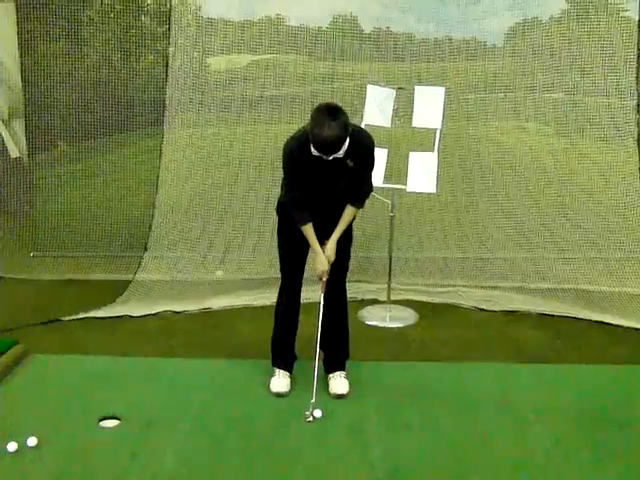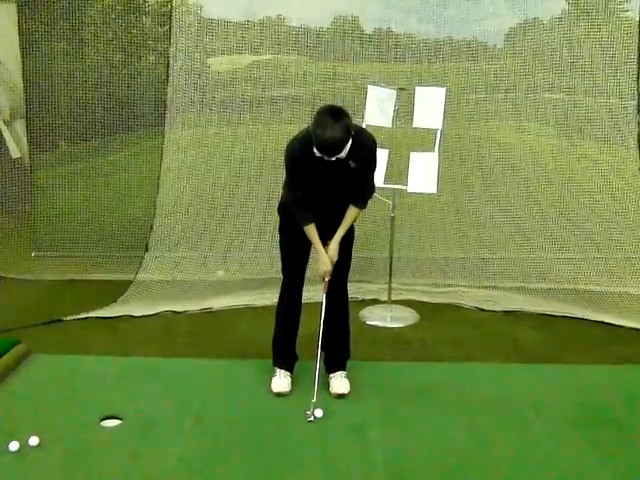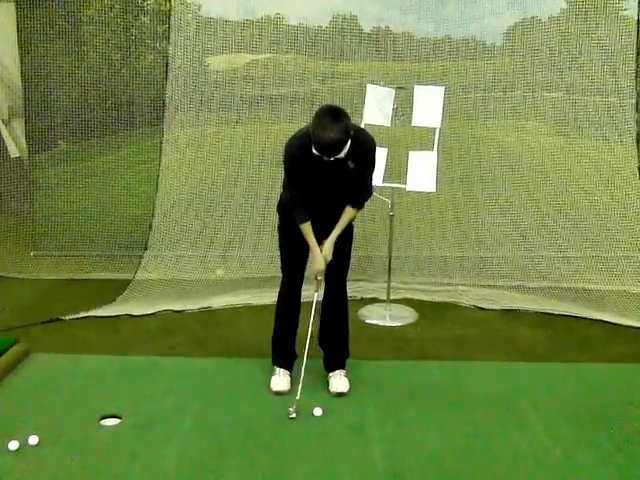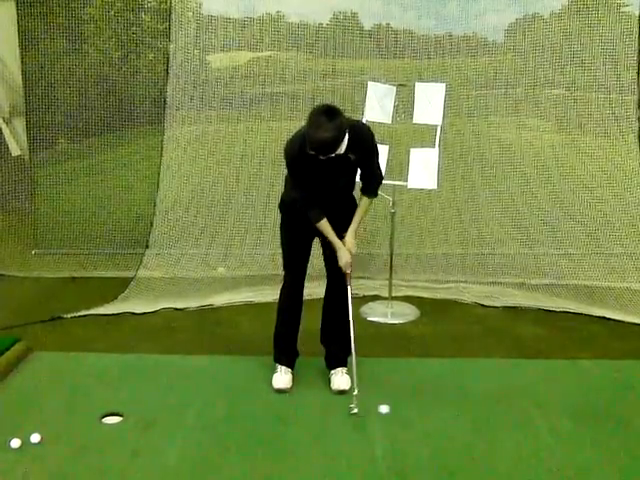
dt=0.7s
person 1, frame 1
left shoulder: (362, 143)
right shoulder: (295, 147)
left elbow: (359, 195)
right elbow: (296, 204)
left wrist: (334, 240)
right wrist: (317, 253)
left hip: (338, 216)
right hip: (296, 216)
left knee: (336, 288)
right knee: (290, 285)
left ankle: (336, 366)
right ankle: (282, 364)
person 1, frame 2
left shoulder: (365, 144)
right shoulder: (297, 148)
left elbow: (361, 196)
right elbow: (300, 205)
left wrist: (337, 240)
right wrist: (320, 252)
left hip: (340, 216)
right hip: (297, 215)
left knee: (338, 287)
right knee: (292, 284)
left ankle: (337, 366)
right ankle: (282, 365)
person 1, frame 3
left shoulder: (364, 145)
right shoulder: (296, 146)
left elbow: (358, 198)
right elbow: (297, 203)
left wrist: (332, 240)
right wrist: (314, 250)
left hip: (339, 215)
right hip: (296, 214)
left knee: (336, 285)
right knee: (291, 282)
left ankle: (336, 364)
right ankle: (282, 363)
person 1, frame 4
left shoulder: (362, 136)
right shoulder: (296, 148)
left elbow: (371, 184)
right elbow: (307, 204)
left wrist: (352, 232)
right wrist: (337, 246)
left hip: (340, 209)
right hip: (298, 211)
left knee: (339, 281)
right knee: (294, 280)
left ankle: (338, 361)
right ankle: (284, 360)
